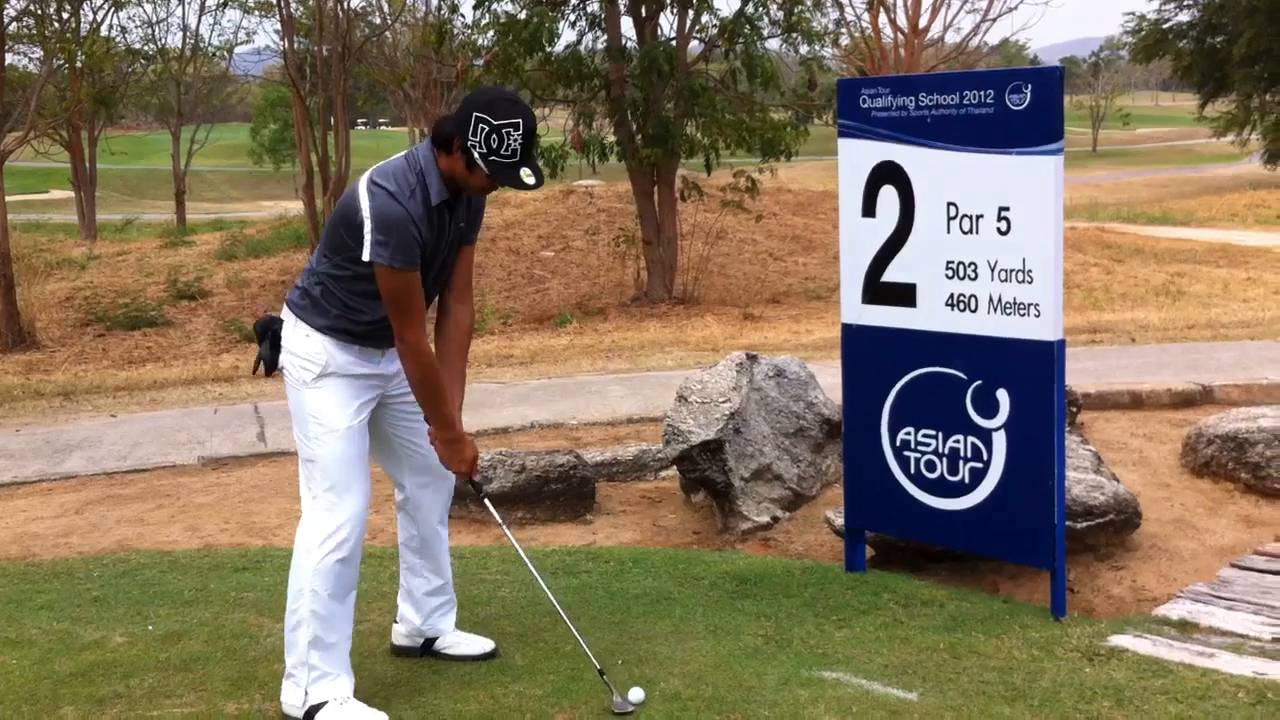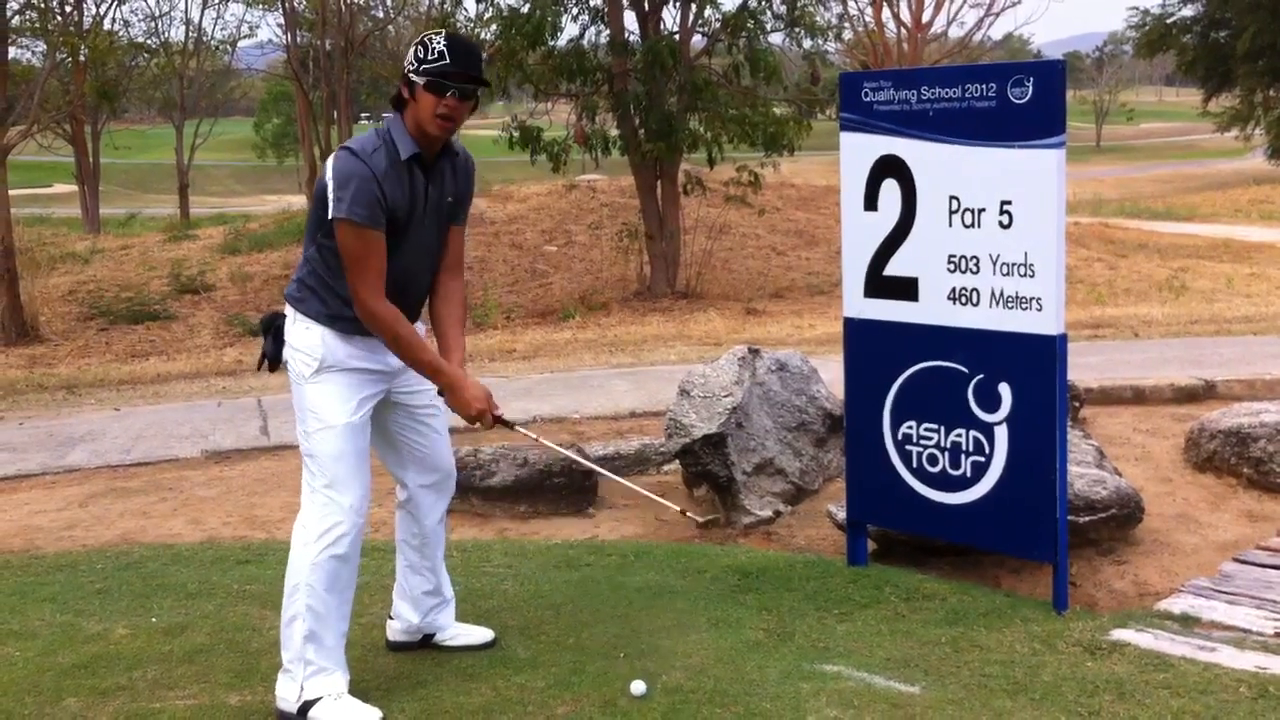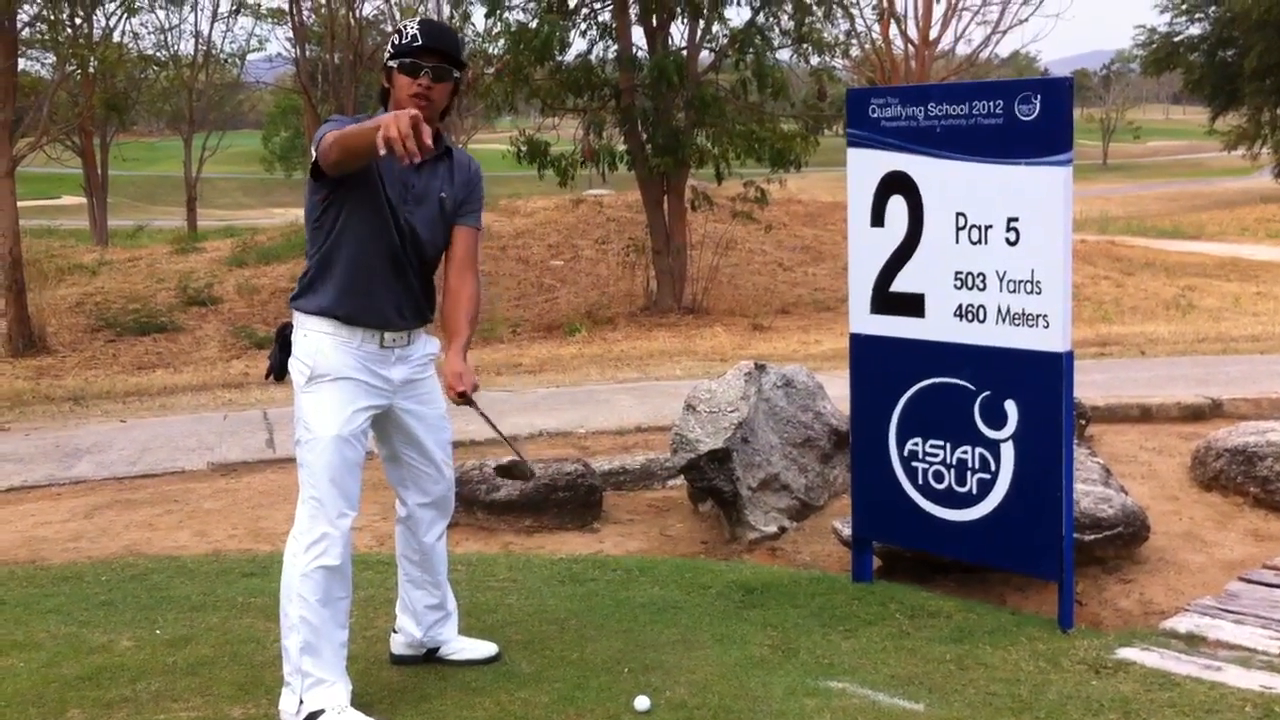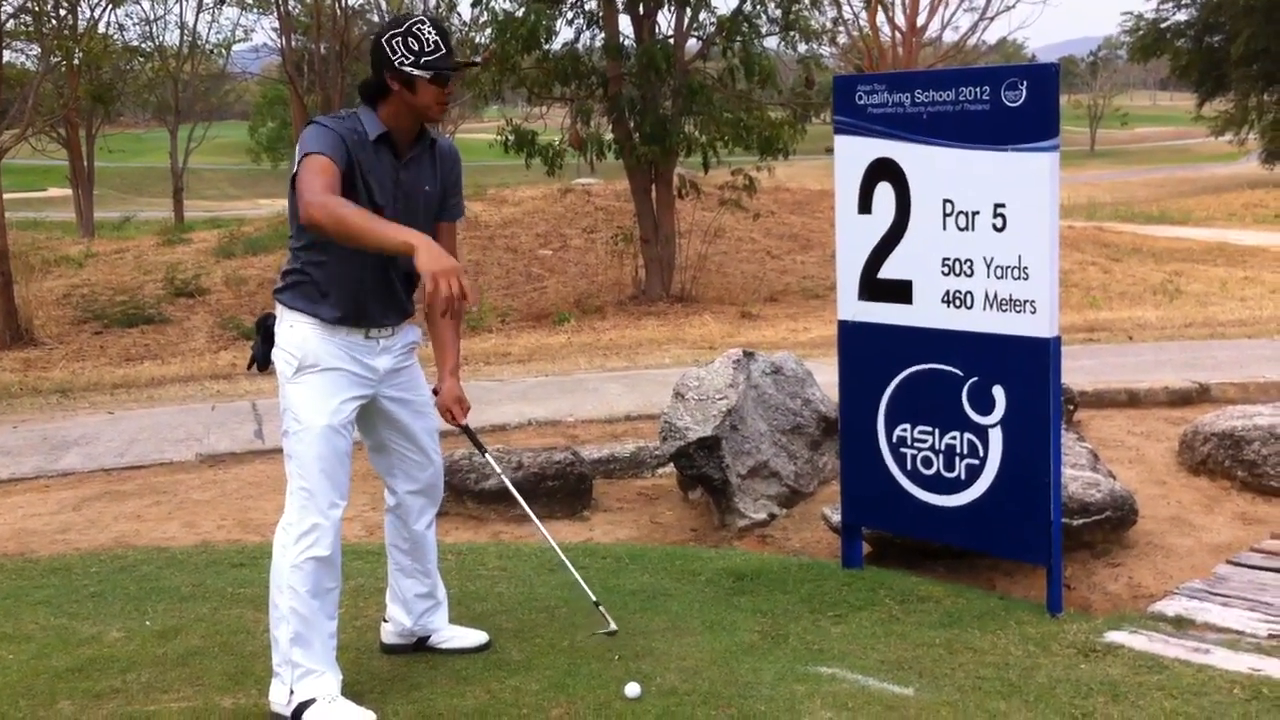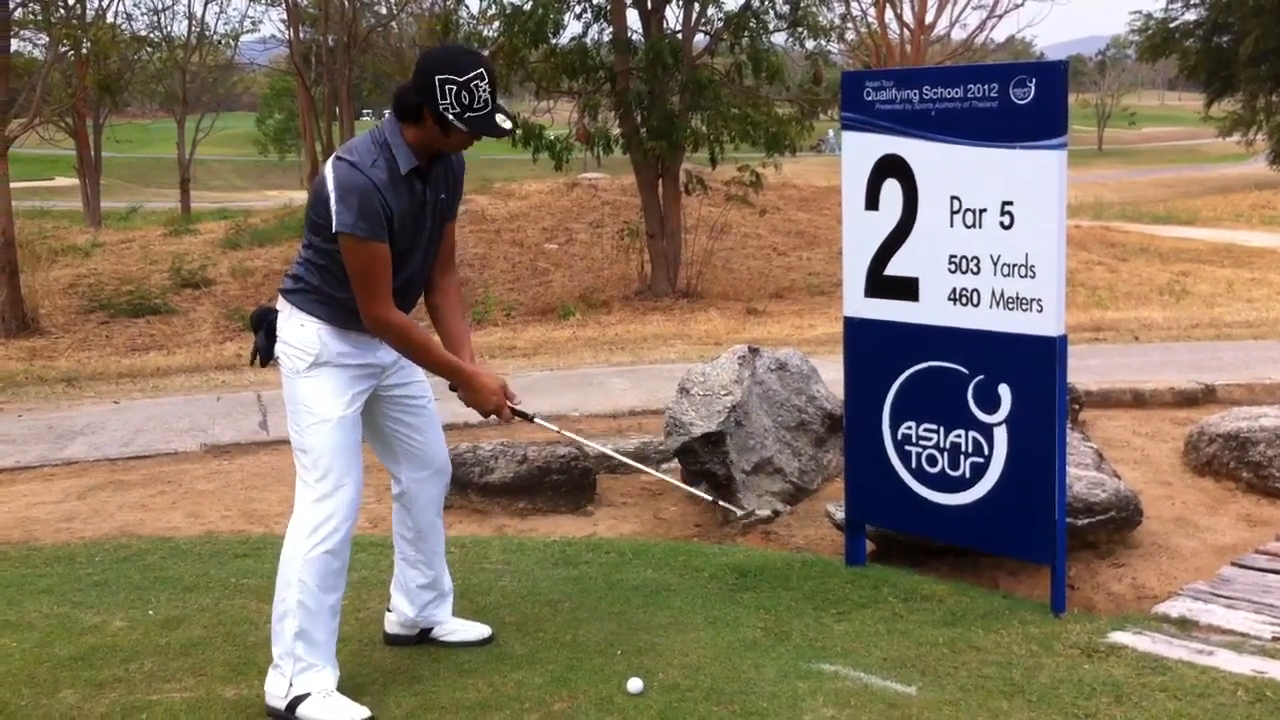
dt=1s
person 1, frame 1
left shoulder: (467, 191)
right shoulder: (390, 202)
left elbow: (456, 305)
right elbow: (412, 338)
left wrist: (452, 419)
right wrist: (450, 434)
left hip: (385, 350)
right hip: (325, 352)
left knee: (428, 481)
right knee: (338, 513)
left ankle: (424, 624)
person 1, frame 2
left shoulder: (457, 167)
right shoulder: (359, 166)
left elbow: (448, 277)
right elbow: (369, 300)
left wrist: (456, 371)
right wrist: (452, 383)
left hip: (396, 340)
right hip: (331, 346)
left knee: (432, 476)
right knee: (338, 505)
left ankle: (419, 617)
person 1, frame 3
left shoulder: (462, 172)
right shoulder: (344, 140)
left elbow: (461, 271)
right elbow: (341, 150)
left wrist: (456, 352)
right wrist: (383, 127)
left hip: (413, 350)
right hip: (337, 350)
left knee: (431, 495)
right knee: (327, 518)
left ankle: (424, 630)
person 1, frame 4
left shoulder: (442, 159)
right shoulder: (328, 137)
left elbow: (446, 273)
right elbow: (319, 208)
left wrist: (449, 371)
right wrist: (418, 242)
left hip: (394, 340)
right hip: (321, 343)
left knee: (418, 483)
right knee: (316, 510)
left ankle: (414, 620)
person 1, frame 5
left shoulder: (446, 165)
right shoulder: (357, 176)
left elbow: (440, 272)
right elbow: (379, 311)
left wrist: (468, 361)
right wrist: (465, 379)
left hip: (387, 339)
right hip: (323, 340)
left knee: (426, 471)
right knee: (330, 502)
left ankle: (418, 611)
